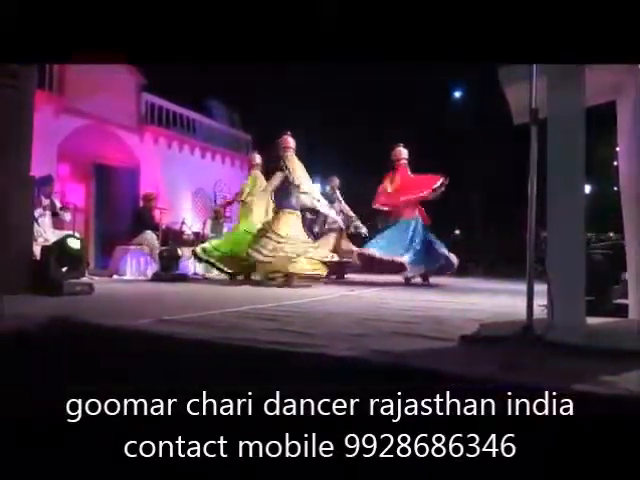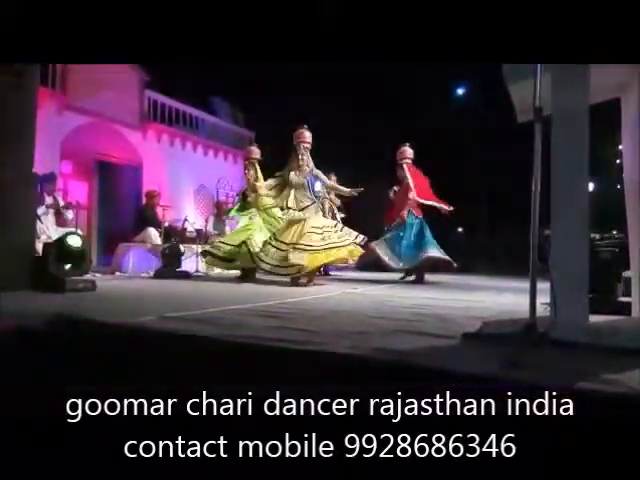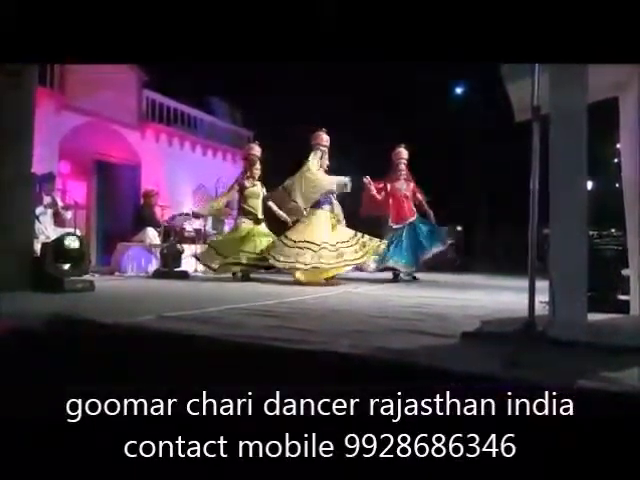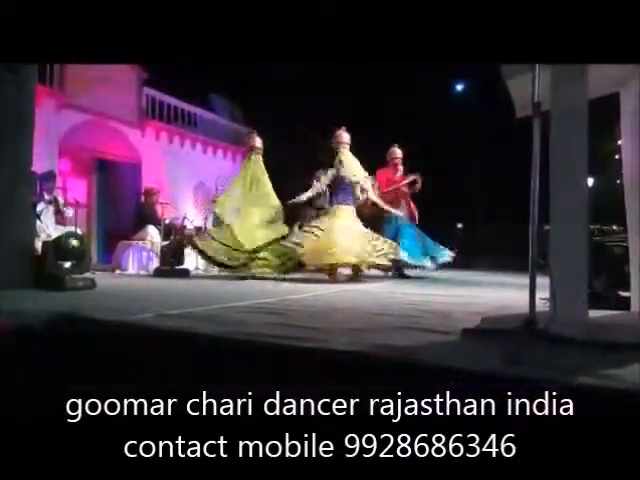
dt=0.4s
person 1, frame 1
left shoulder: (280, 175)
right shoulder: (298, 177)
left elbow: (266, 190)
left hip: (284, 215)
right hip: (293, 215)
left knee: (280, 245)
right knee: (292, 245)
right ankle: (289, 276)
person 1, frame 2
left shoulder: (314, 172)
right shoulder: (289, 174)
left elbow: (330, 185)
left wrist: (348, 191)
left hip: (313, 214)
right hip: (295, 216)
left knee: (315, 244)
right knee: (291, 244)
left ankle: (311, 276)
right ankle: (296, 275)
person 1, frame 3
left shoulder: (320, 176)
right shoulder: (312, 174)
right wrist: (342, 181)
left hip: (327, 217)
right hip: (318, 216)
left knee: (333, 245)
right knee: (311, 245)
left ankle: (328, 276)
person 1, frame 4
left shoulder: (333, 172)
right shoulder: (355, 173)
left elbow: (320, 186)
right elbow: (366, 189)
left wrist: (305, 196)
left hip: (338, 211)
right hip: (350, 211)
left knee: (331, 239)
right knee: (354, 242)
left ankle: (333, 273)
right ankle: (356, 272)
person 2, frame 1
left shoulder: (391, 181)
right shoulder: (409, 178)
left elbow: (382, 200)
left hip: (398, 220)
right hip: (411, 219)
right knee: (414, 247)
left ankle: (409, 275)
right ankle: (424, 275)
person 2, frame 2
left shoulder: (410, 181)
right shoulder: (402, 186)
left elbow: (411, 194)
left wrist: (405, 210)
right wrist: (394, 193)
left hip: (411, 218)
right hip: (402, 220)
left knee: (414, 247)
left ankle: (419, 275)
right ankle: (410, 270)
person 2, frame 3
left shoulder: (410, 185)
right shoulder: (388, 185)
left elbow: (419, 198)
right elbow: (379, 199)
left wrist: (428, 211)
right wrist: (371, 188)
left hip: (412, 219)
right hip: (395, 221)
left knee: (412, 245)
right knee: (395, 246)
left ankle: (410, 270)
right ankle: (396, 272)
person 2, frame 4
left shoulder: (401, 184)
right shoulder: (392, 181)
left elbow: (405, 195)
left wrist: (414, 188)
right wrist: (409, 181)
left hip: (404, 216)
right hip: (396, 215)
left knee: (406, 240)
right knee: (400, 241)
left ankle: (399, 269)
right ankle: (398, 269)
person 3, frame 1
left shoulder: (252, 178)
right shoulder: (262, 184)
left elbow: (238, 197)
right elbow: (267, 204)
left wrist: (224, 205)
left hip: (248, 222)
right hip: (257, 222)
right knee: (242, 248)
left ankle: (245, 274)
right ankle: (245, 273)
person 3, frame 2
left shoulder: (255, 185)
right shoulder: (249, 186)
left elbow: (258, 197)
left hip: (252, 219)
right hip: (246, 220)
left knee: (250, 243)
right knee: (241, 244)
left ankle: (250, 273)
right ankle: (246, 273)
person 3, frame 3
left shoulder: (260, 186)
right shoulder: (241, 183)
left elbow: (269, 202)
right elbow: (231, 199)
left wrist: (284, 215)
left hip: (258, 221)
right hip: (245, 220)
left ankle: (244, 270)
right ankle: (244, 272)
person 3, frame 4
left shoulder: (243, 176)
right shoulder: (261, 177)
left elbow: (234, 194)
right elbow: (268, 197)
left hip: (243, 214)
right hip: (256, 215)
left knee: (239, 241)
left ankle: (245, 268)
right ankle: (250, 269)
